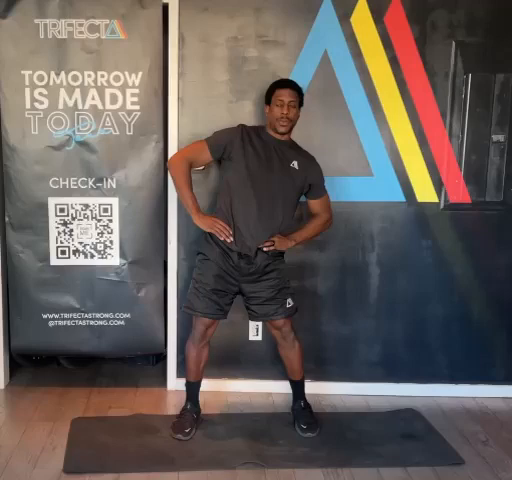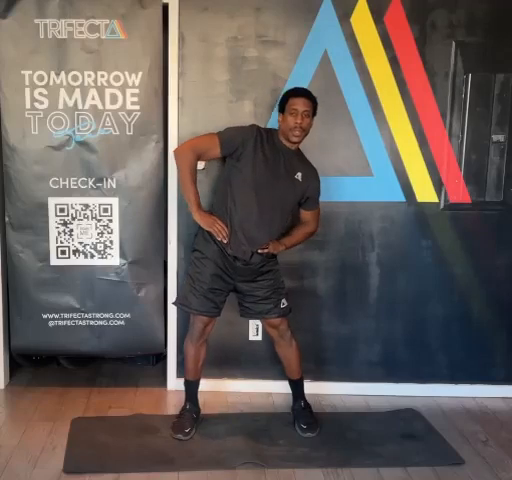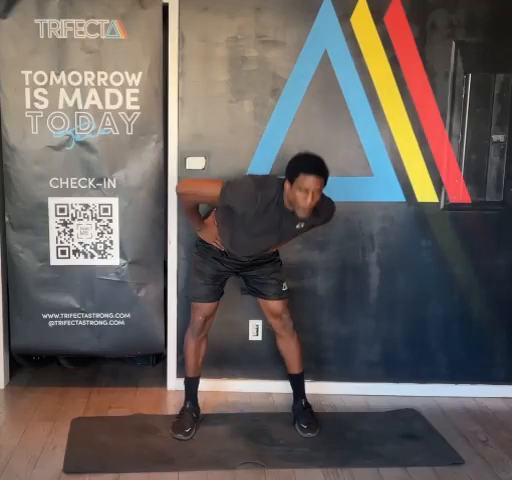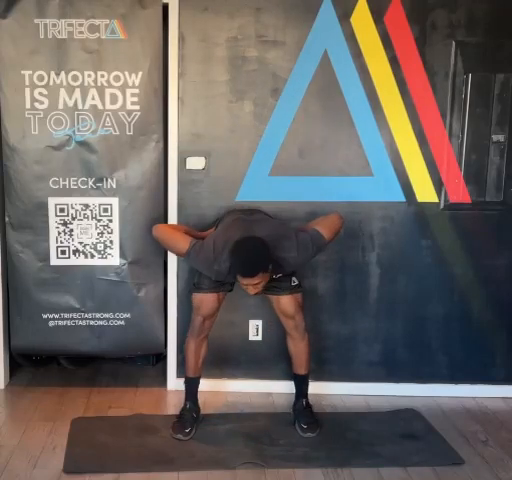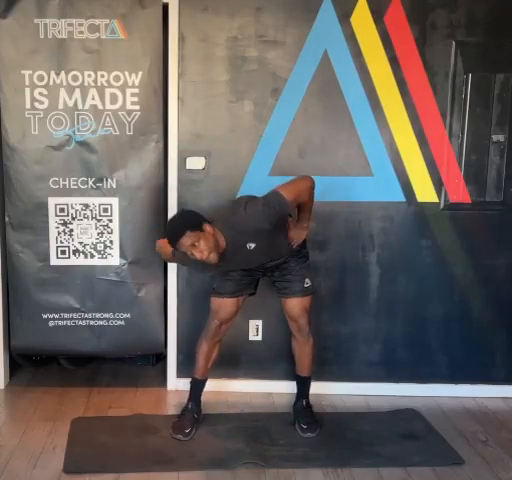
dt=0.5s
person 1, frame 1
left shoulder: (306, 164)
right shoulder: (237, 138)
left elbow: (324, 215)
right elbow: (179, 161)
left wrist: (292, 240)
right wrist: (197, 215)
left hip: (267, 264)
right hip: (220, 256)
left knee: (284, 331)
right knee: (202, 330)
left ankle: (300, 403)
right ankle: (191, 406)
person 1, frame 2
left shoulder: (308, 174)
right shoulder: (248, 138)
left elbow: (310, 223)
right elbow: (186, 151)
left wrist: (282, 243)
right wrist: (198, 211)
left hip: (261, 264)
right hip: (215, 254)
left knee: (281, 330)
right knee: (199, 329)
left ankle: (300, 403)
right ankle: (190, 406)
person 1, frame 3
left shoulder: (323, 209)
right shoulder: (253, 193)
right elbow: (184, 189)
left wrist: (279, 243)
right wrist: (200, 226)
left hip: (262, 257)
right hip: (215, 251)
left knee: (283, 322)
right knee: (200, 323)
left ankle: (300, 402)
right ankle: (190, 405)
person 1, frame 4
left shoulder: (294, 252)
right shoulder: (213, 259)
left elbow: (335, 219)
right elbow: (159, 230)
right wrist: (199, 238)
left knee: (295, 322)
right knee: (201, 320)
left ankle: (302, 402)
right ankle: (190, 405)
person 1, frame 5
left shoulder: (248, 218)
right shoulder: (190, 254)
left elbow: (305, 182)
right elbow: (162, 246)
left wrist: (302, 225)
left hip: (285, 254)
right hip: (239, 265)
left knee: (299, 323)
right knee: (216, 325)
left ankle: (302, 402)
right ankle: (192, 405)
